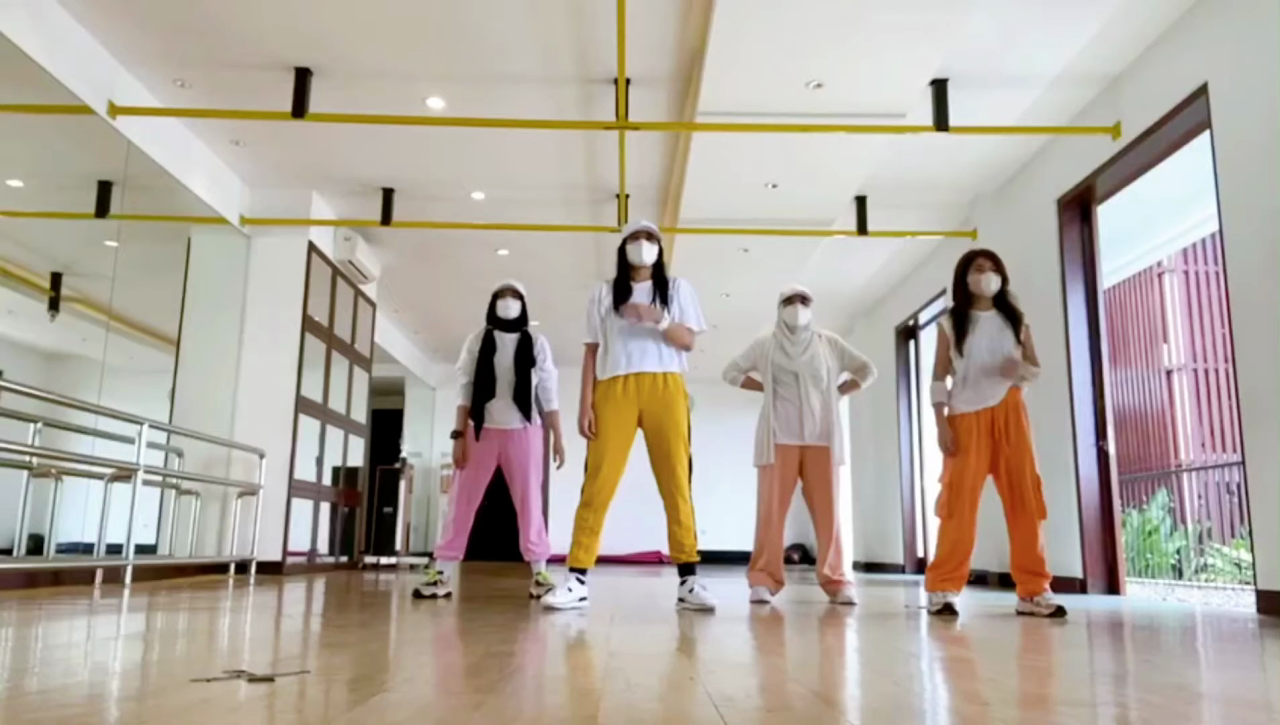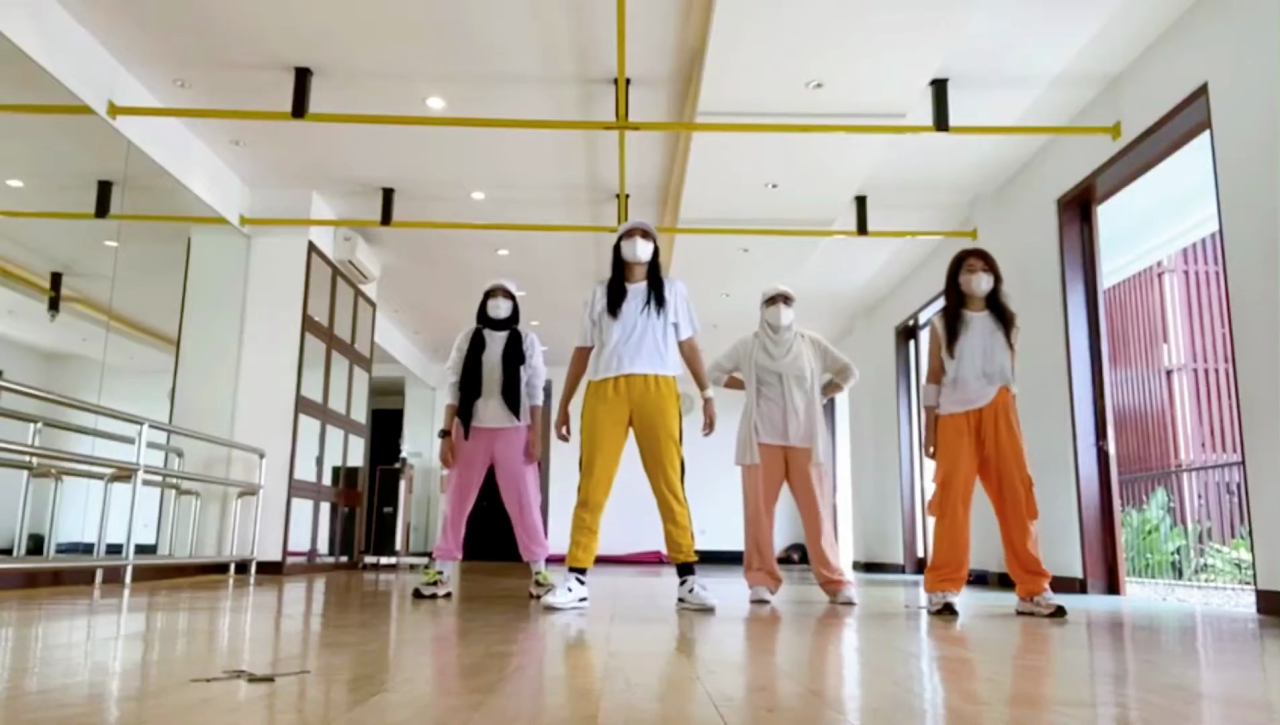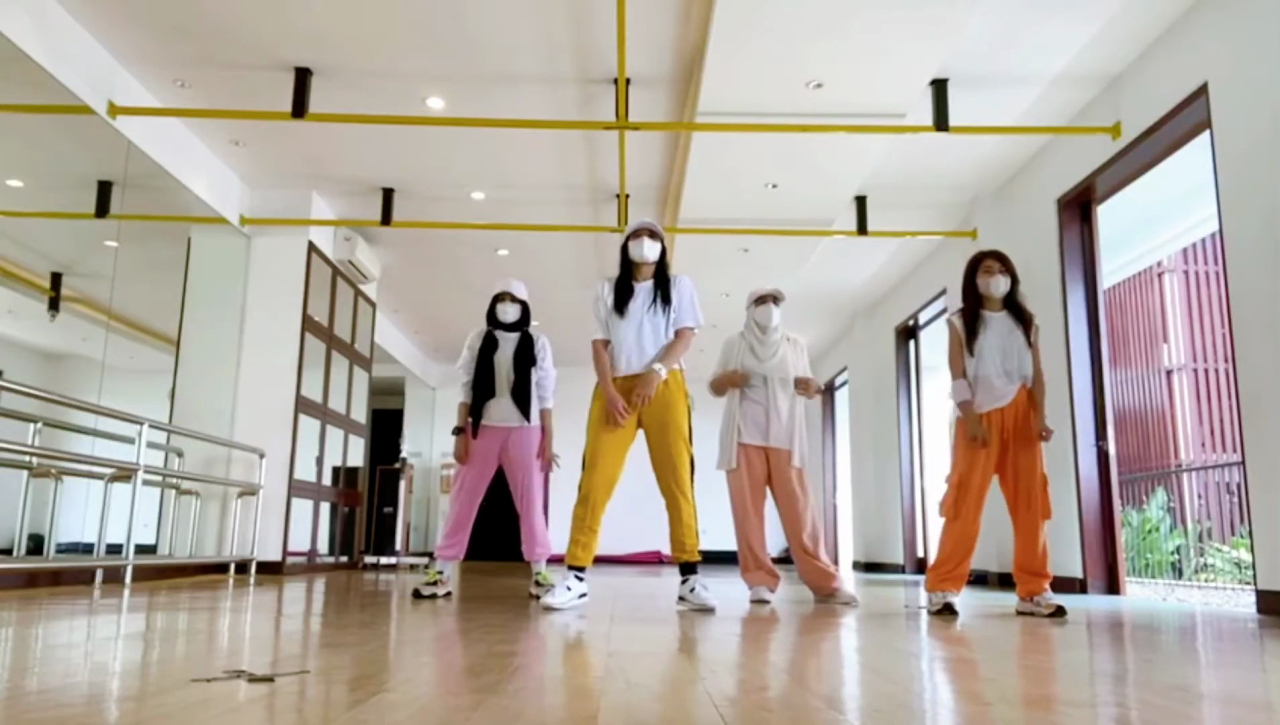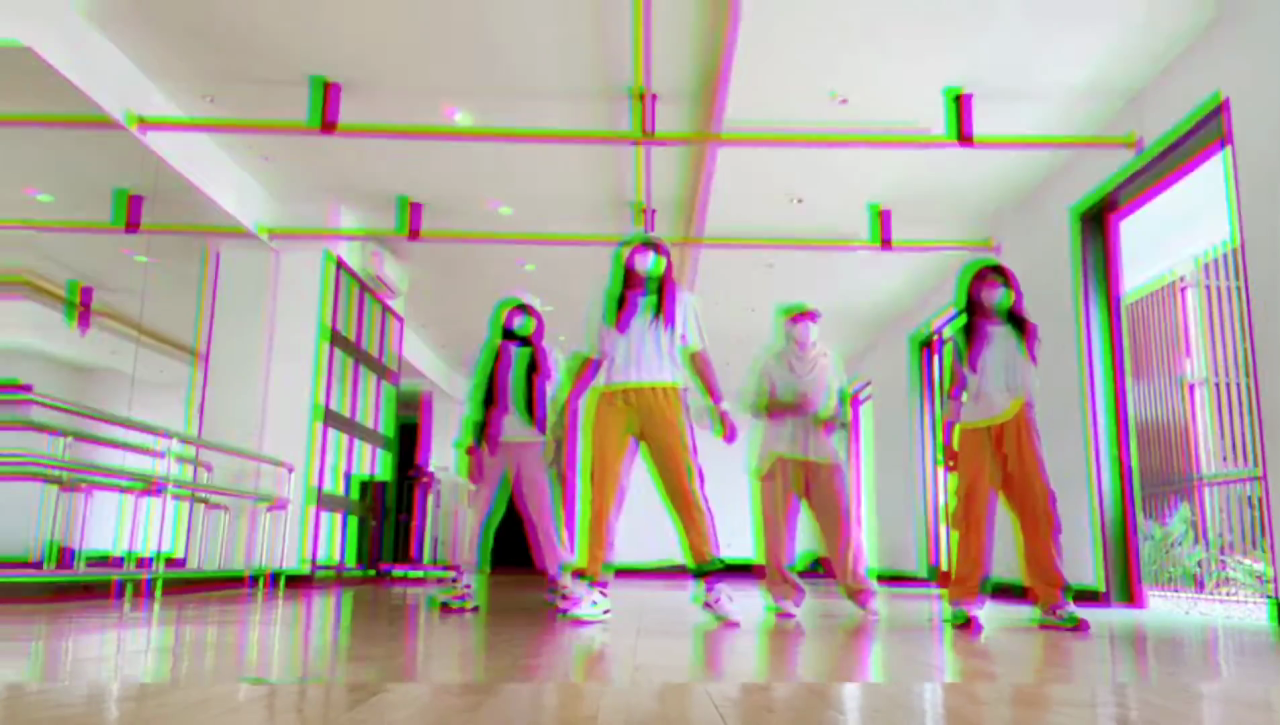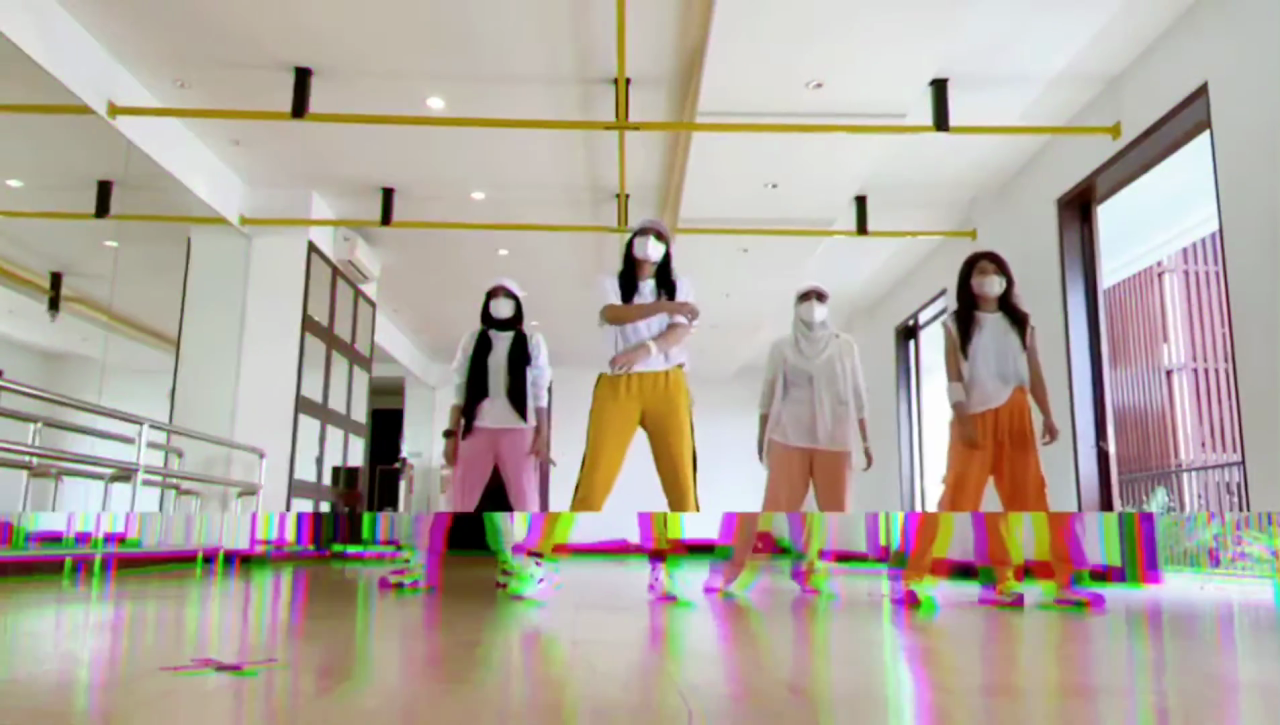
dt=0.7s
person 1, frame 1
left shoulder: (677, 288)
right shoulder: (604, 293)
left elbow: (688, 339)
right elbow: (592, 351)
left wrist: (656, 319)
right wrist: (585, 402)
left hip: (665, 389)
right hip: (614, 391)
left knee: (676, 482)
right knee: (598, 482)
left ankle: (688, 580)
right ankle: (577, 579)
person 1, frame 2
left shoulder: (672, 291)
right shoulder: (600, 294)
left elbow: (688, 345)
right elbow: (583, 351)
left wrist: (707, 394)
right wrist: (563, 404)
left hip: (657, 389)
right hip: (605, 392)
left knee: (669, 481)
right knee: (593, 483)
left ankle: (687, 580)
right ankle: (577, 580)
person 1, frame 3
left shoulder: (678, 286)
right shoulder: (608, 290)
left elbow: (684, 337)
right elbow: (600, 345)
left wrist: (656, 371)
right wrist: (609, 392)
left hip: (665, 388)
right hip: (615, 391)
left knee: (677, 481)
right knee: (596, 479)
left ankle: (689, 579)
right ankle: (576, 577)
person 1, frame 4
left shoulder: (680, 302)
right shoulder: (612, 304)
left elbow: (698, 356)
right elbow: (592, 360)
left wrist: (721, 407)
left hip: (663, 399)
right hip: (613, 402)
left knee: (686, 489)
right knee: (604, 494)
left ankle: (713, 586)
right ankle: (598, 592)
person 1, frame 5
left shoulder: (678, 285)
right shoulder: (611, 281)
left elbow: (682, 332)
right elbow: (612, 316)
left wrist: (649, 346)
right wrist: (667, 307)
left hip: (665, 385)
right hip: (616, 384)
left knee: (679, 478)
right knee: (595, 476)
left ankle: (664, 571)
right ankle: (543, 560)
person 2, frame 1
left shoulder: (1016, 322)
right shoulder: (950, 323)
left elbow: (1035, 368)
right elbow: (940, 377)
left wrist: (1021, 367)
right wrist: (941, 421)
left hip: (1010, 414)
right hip: (967, 417)
left knee: (1024, 498)
right knee: (960, 500)
left ankle: (1033, 590)
right ankle: (943, 588)
person 2, frame 2
left shoulder: (1006, 323)
right shoulder: (942, 324)
left elbow: (1009, 375)
right elbow: (933, 379)
left wrist: (1007, 416)
right wrist: (928, 427)
left hip: (1000, 414)
right hip: (956, 418)
left knee: (1016, 498)
right knee: (953, 501)
left ankle: (1032, 590)
right ankle: (943, 588)
person 2, frame 3
left shoulder: (1025, 322)
right shoulder: (960, 323)
left elbow: (1036, 375)
right elbow: (958, 377)
left wrist: (1038, 416)
right wrist: (971, 418)
left hip: (1019, 416)
right hip: (978, 417)
left knee: (1030, 501)
right knee: (966, 501)
left ankle: (1033, 590)
right ankle: (943, 587)
person 2, frame 4
left shoulder: (1027, 334)
right shoulder: (965, 337)
left elbow: (1032, 388)
right elbow: (954, 392)
left wrist: (1034, 437)
right wrist: (947, 440)
left hip: (1019, 428)
right hip: (977, 431)
left knee: (1038, 511)
right knee: (974, 514)
left ankle: (1053, 601)
right ankle: (965, 601)
person 2, frame 5
left shoulder: (1020, 322)
right shoulder: (956, 325)
left elbow: (1034, 373)
right elbow: (954, 376)
left wrist: (1047, 415)
right wrist: (965, 419)
left hip: (1014, 414)
right hip: (974, 416)
left knee: (1028, 499)
right knee: (960, 498)
left ankle: (1010, 584)
right ankle: (926, 579)
person 3, frame 1
left shoulder: (536, 343)
right shoulder: (478, 341)
left elbow: (548, 393)
right elbow: (465, 390)
left wrist: (558, 437)
right wrist: (458, 435)
left hip: (523, 430)
right hip: (481, 429)
left knee: (529, 501)
right knee: (463, 499)
left ankle: (539, 573)
right ankle: (442, 572)
person 3, frame 2
left shoulder: (526, 341)
right shoulder: (468, 339)
left elbow: (535, 390)
right elbow: (455, 388)
left wrist: (536, 434)
right wrist: (446, 433)
left hip: (513, 430)
right hip: (471, 429)
left knee: (524, 500)
right knee: (457, 500)
left ankle: (538, 572)
right ankle: (441, 572)
person 3, frame 3
left shoulder: (537, 343)
right shoulder: (479, 340)
left elbow: (545, 395)
right elbow: (467, 388)
left wrist: (548, 438)
right wrist: (460, 430)
left hip: (523, 430)
right hip: (483, 428)
left knee: (530, 501)
right knee: (464, 497)
left ankle: (539, 572)
right ankle: (442, 571)
person 3, frame 4
left shoulder: (546, 356)
right shoulder: (491, 353)
right elbow: (478, 403)
right wrist: (472, 447)
left hip: (535, 444)
right hip: (497, 444)
left knee: (546, 514)
right knee: (482, 514)
left ankle: (563, 585)
right ankle: (467, 585)
person 3, frame 5
left shoulder: (531, 342)
right shoulder: (473, 341)
left elbow: (539, 393)
right elbow: (460, 389)
left wrist: (542, 436)
right wrist: (451, 432)
left hip: (515, 430)
right hip: (476, 429)
left knee: (522, 500)
right knee: (458, 497)
left ankle: (514, 566)
right ankle: (428, 562)
person 4, frame 1
left shoulder: (828, 343)
right shoulder: (765, 345)
left elbow: (867, 370)
right elbow: (731, 372)
left wrist: (839, 393)
right wrist: (764, 387)
left hip: (820, 437)
right hip: (779, 437)
left knee: (826, 509)
right knee: (771, 508)
left ankle: (835, 581)
right ankle: (763, 580)
person 4, frame 2
left shoulder: (811, 343)
right shoulder: (748, 345)
left elbow: (848, 372)
right elbow: (715, 372)
left wrist: (822, 395)
right wrist: (748, 386)
left hip: (805, 438)
right hip: (762, 437)
left knee: (817, 509)
right knee: (759, 508)
left ankle: (835, 581)
right ankle: (762, 580)
person 4, frame 3
left shoulder: (795, 346)
right shoulder: (735, 344)
left elbow: (807, 386)
right elbow: (715, 388)
left wrist: (814, 389)
right wrist: (726, 380)
left hip: (785, 440)
right hip: (745, 439)
left knee: (798, 511)
right knee: (748, 510)
left ankle: (825, 581)
right ankle: (759, 580)
person 4, frame 4
left shoulder: (830, 362)
right shoulder: (773, 362)
left elbow: (844, 405)
right elbow: (757, 406)
left wrist: (834, 417)
right wrist: (788, 405)
left hip: (824, 454)
right hip: (782, 454)
left knee: (841, 521)
right knee: (778, 524)
left ankle: (861, 592)
right ankle: (784, 593)
person 4, frame 5
left shoulder: (844, 345)
right shoulder: (781, 348)
left elbow: (856, 395)
right elbow: (768, 394)
left wrist: (864, 441)
right wrist: (761, 437)
left hip: (831, 440)
right hip: (786, 438)
left knee: (833, 511)
right knee: (776, 505)
left ankle: (821, 575)
right ankle: (734, 569)
